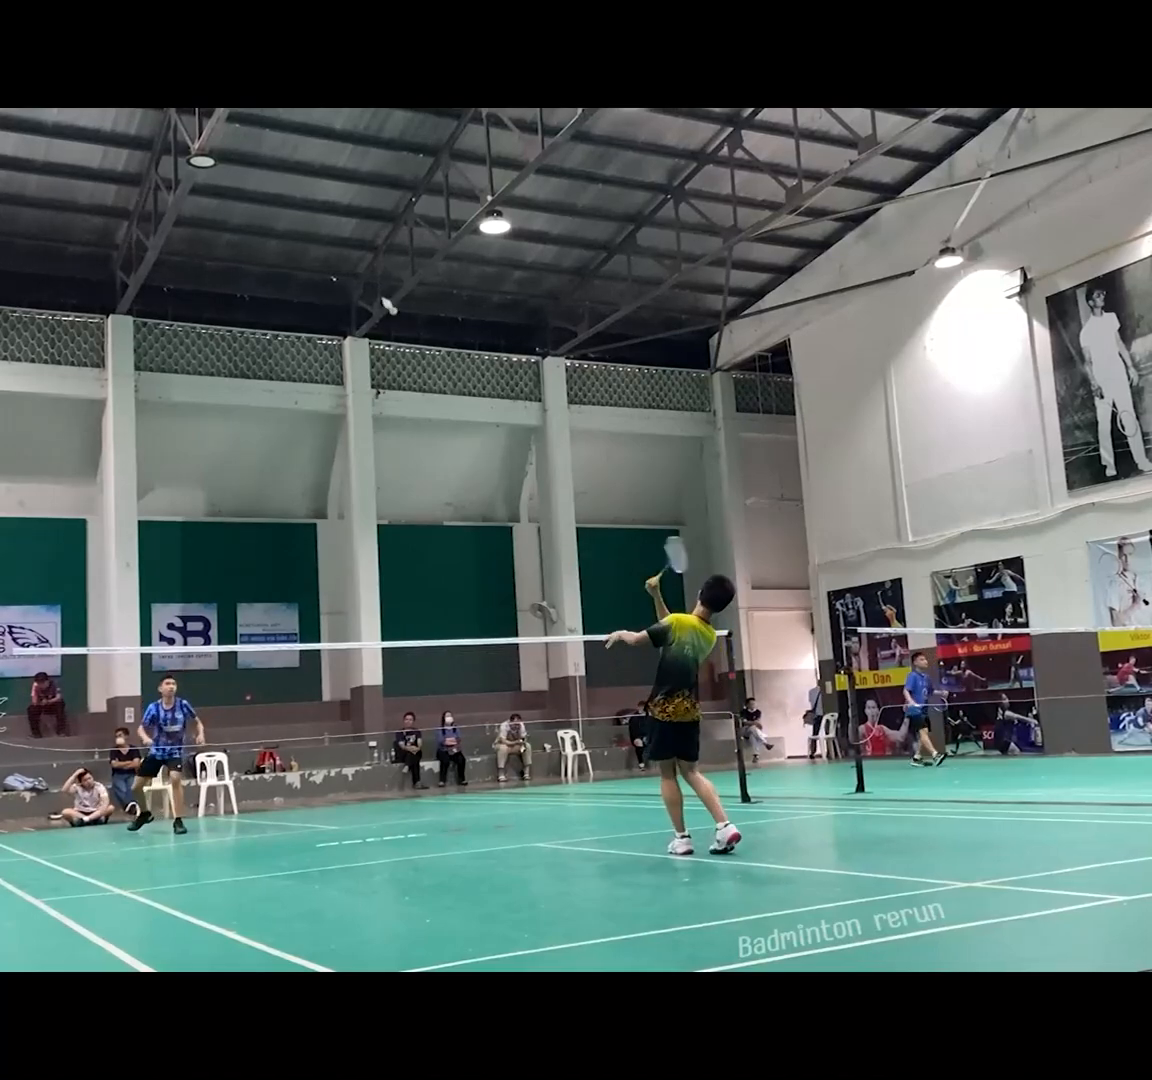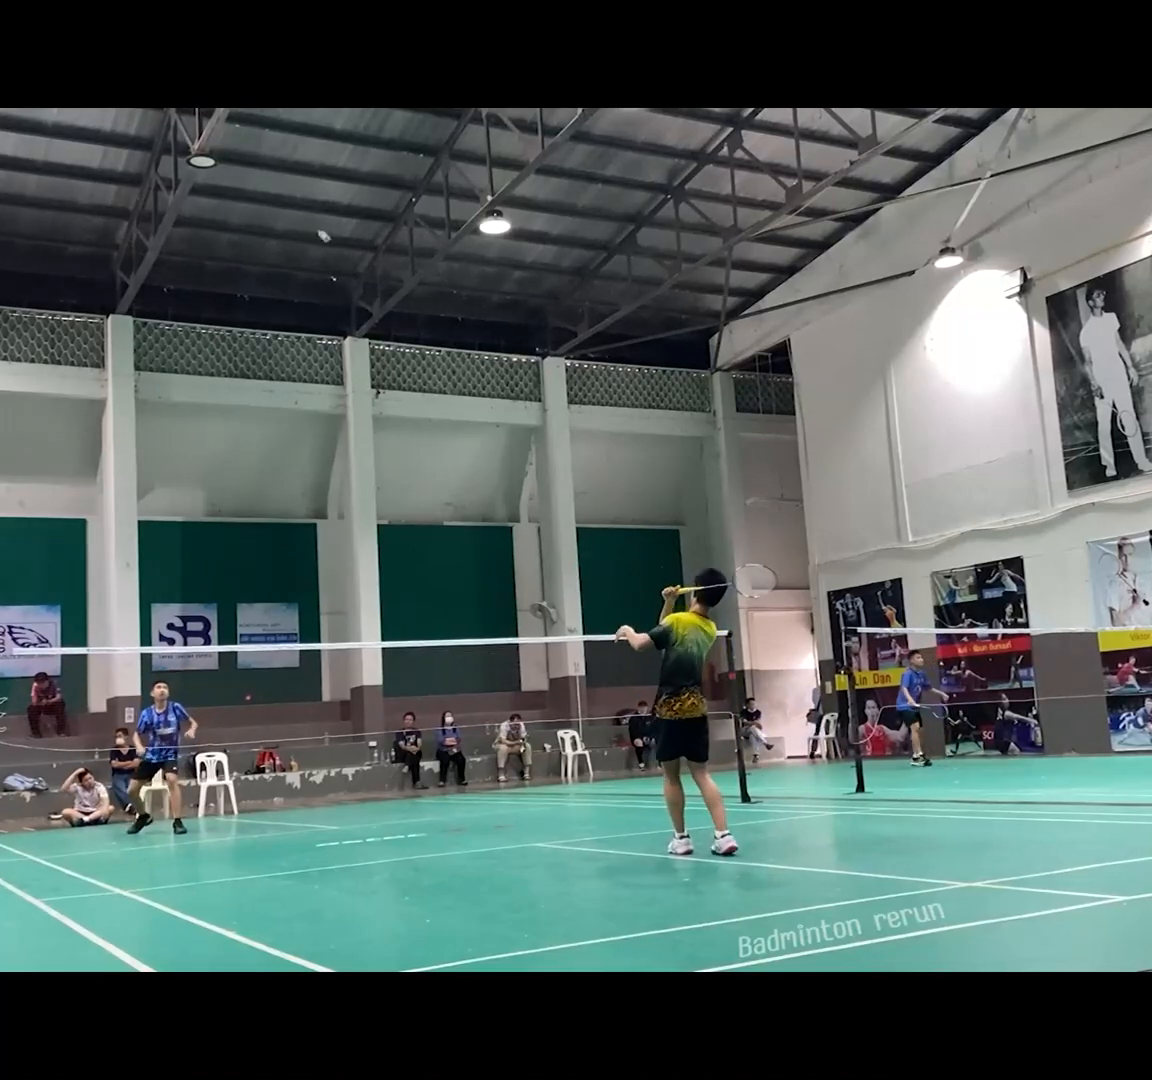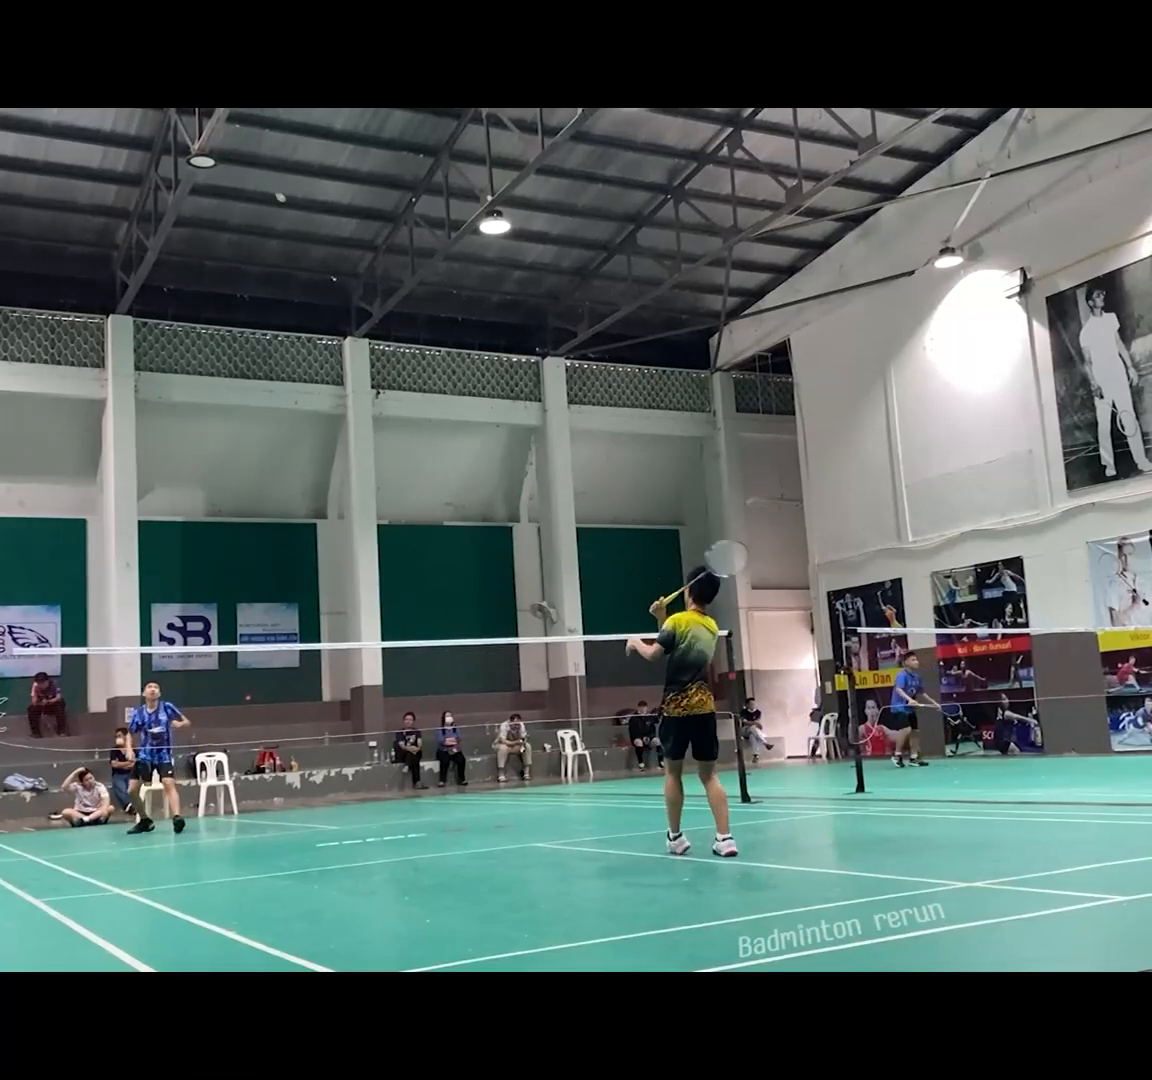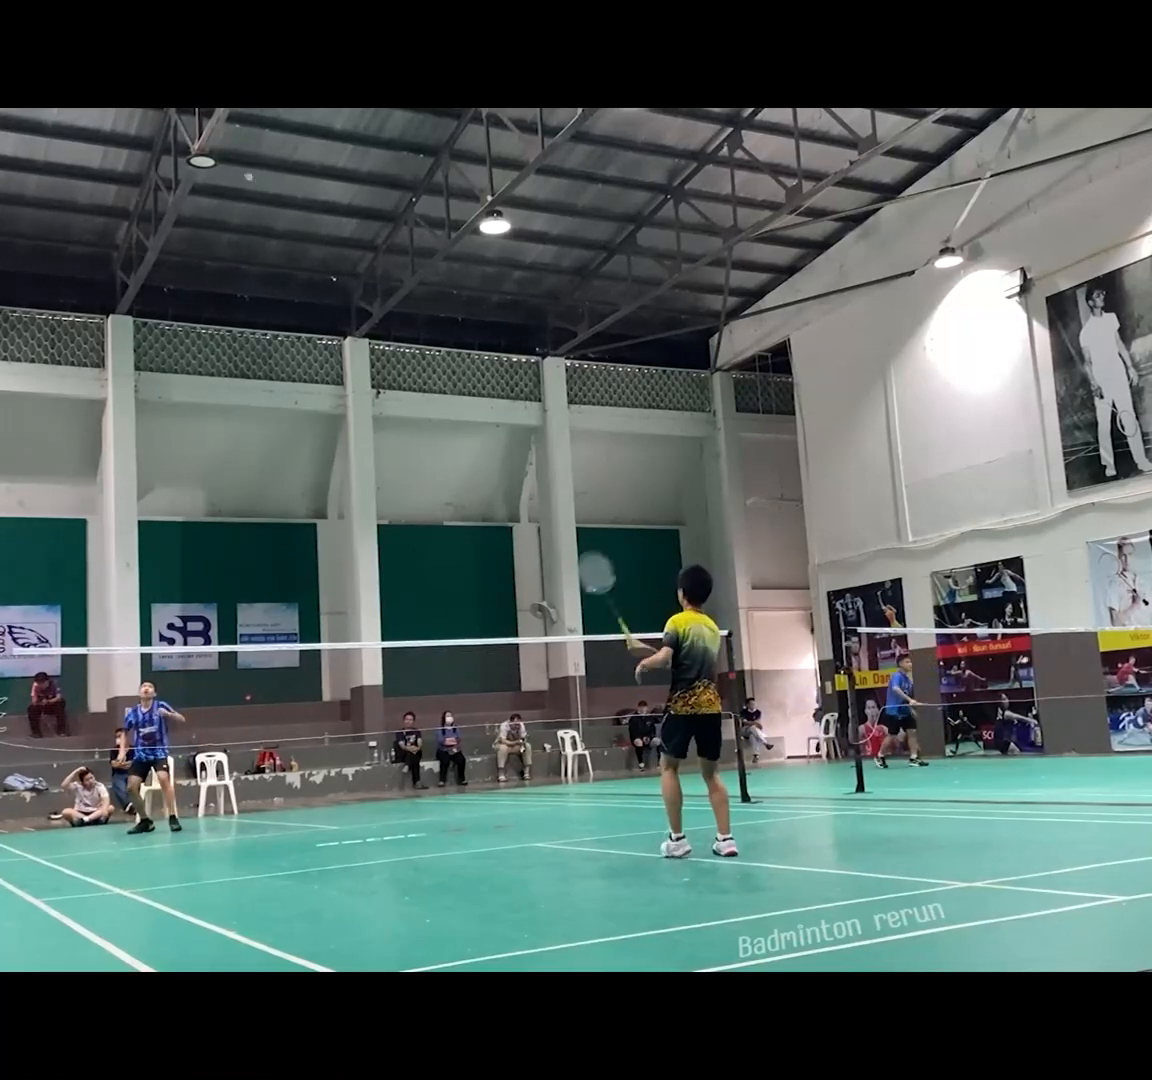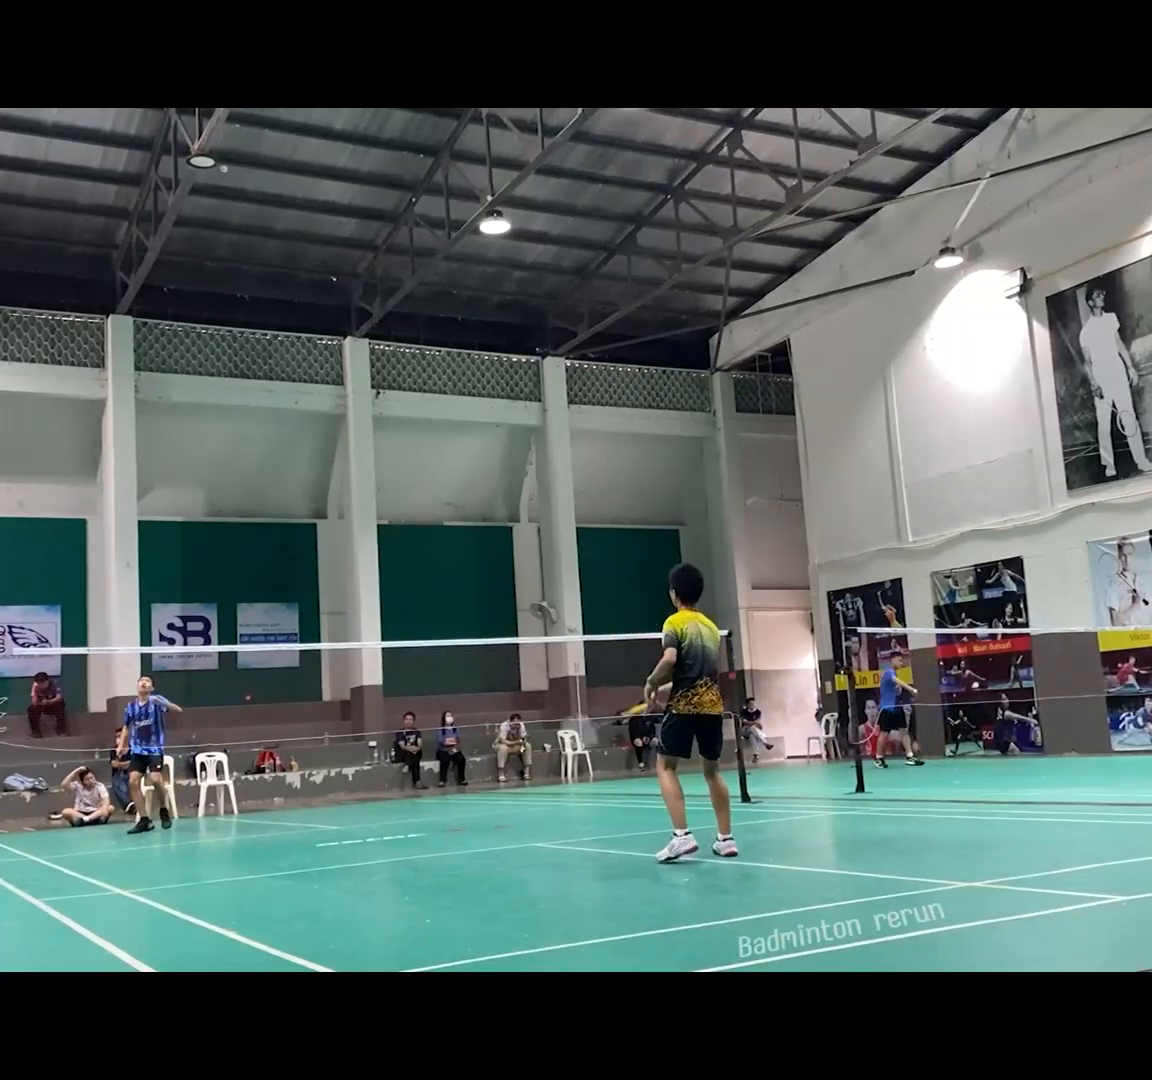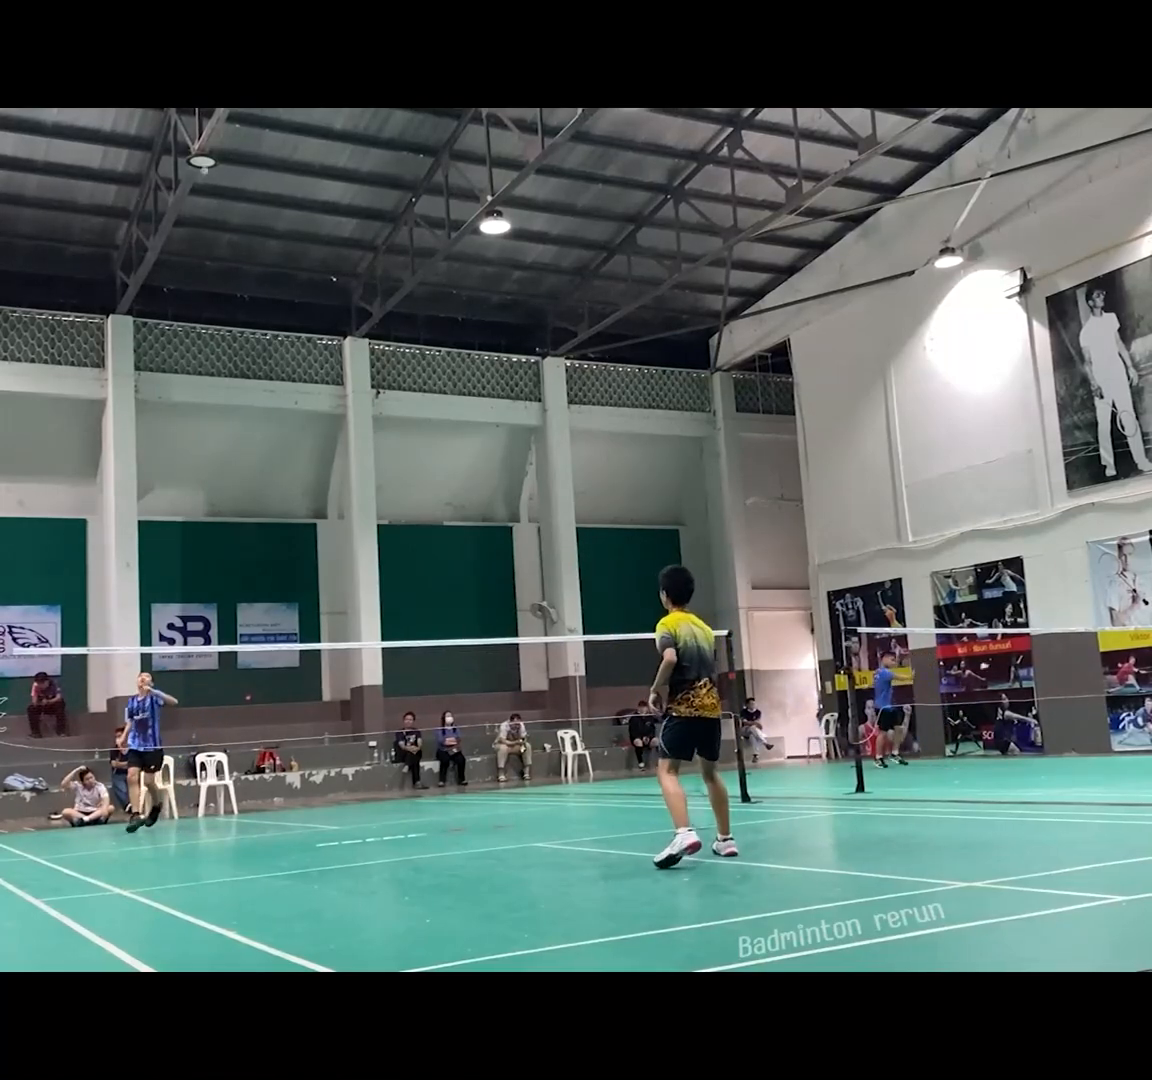
dt=0.1s
person 1, frame 1
left shoulder: (676, 621)
right shoulder: (709, 635)
left elbow: (637, 639)
left wrist: (618, 635)
right wrist: (656, 595)
left hip: (664, 709)
right hip: (690, 711)
left knee: (668, 774)
right knee: (692, 772)
left ankle: (681, 837)
right ankle: (724, 827)
person 1, frame 2
left shoulder: (676, 621)
right shoulder: (710, 631)
left elbow: (641, 644)
left wrist: (627, 631)
right wrist: (669, 603)
left hip: (669, 708)
right hip: (697, 709)
left knee: (671, 774)
right knee: (701, 773)
left ankle: (681, 838)
right ankle: (723, 835)
person 1, frame 3
left shoulder: (676, 621)
right shoulder: (712, 628)
left elbow: (652, 653)
left wrist: (636, 643)
right wrist: (662, 616)
left hip: (678, 706)
right hip: (705, 707)
left knee: (673, 770)
right knee: (708, 774)
left ankle: (676, 837)
right ankle: (725, 838)
person 1, frame 4
left shoulder: (677, 622)
right shoulder: (712, 628)
left elbow: (664, 658)
left wrist: (643, 664)
right wrist: (645, 648)
left hip: (683, 705)
right hip: (711, 706)
left knee: (669, 768)
right knee: (711, 773)
left ankle: (676, 838)
right ankle: (725, 839)
person 1, frame 5
left shoulder: (674, 622)
right shoulder: (711, 627)
left elbow: (669, 659)
left wrist: (650, 684)
right wrist: (664, 685)
left hip: (683, 704)
right hip: (713, 704)
left knee: (665, 767)
right knee: (712, 772)
left ankle: (682, 834)
right ankle: (726, 839)
person 1, frame 6
left shoulder: (668, 624)
right shoulder: (704, 628)
left elbow: (670, 660)
left wrist: (655, 691)
left hip: (683, 707)
right hip: (711, 707)
left knee: (667, 771)
right knee: (710, 773)
left ankle: (684, 834)
right ankle: (725, 839)
